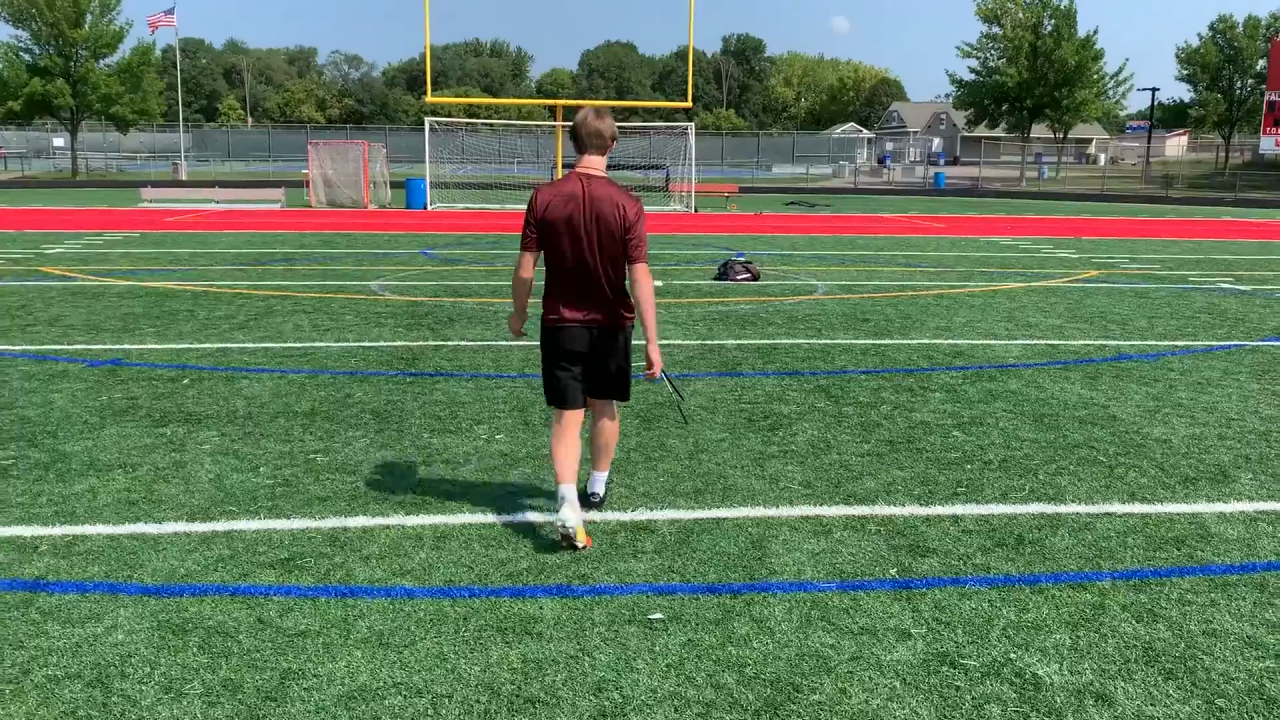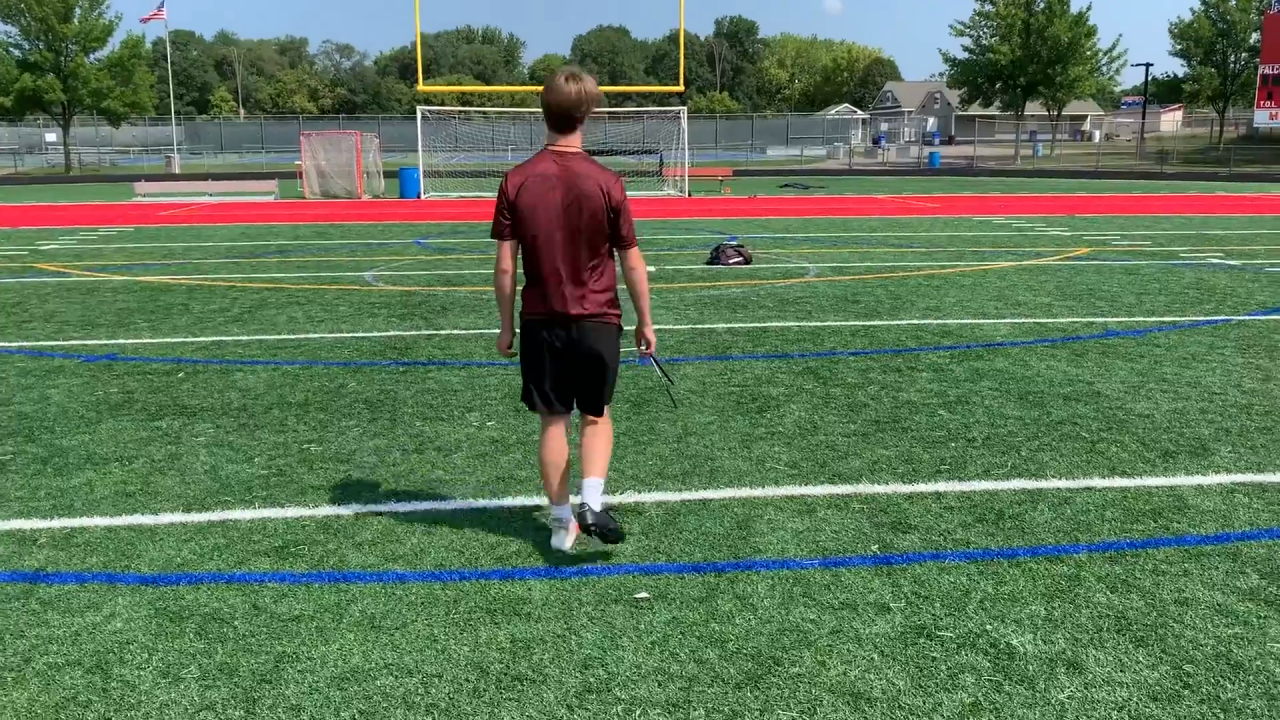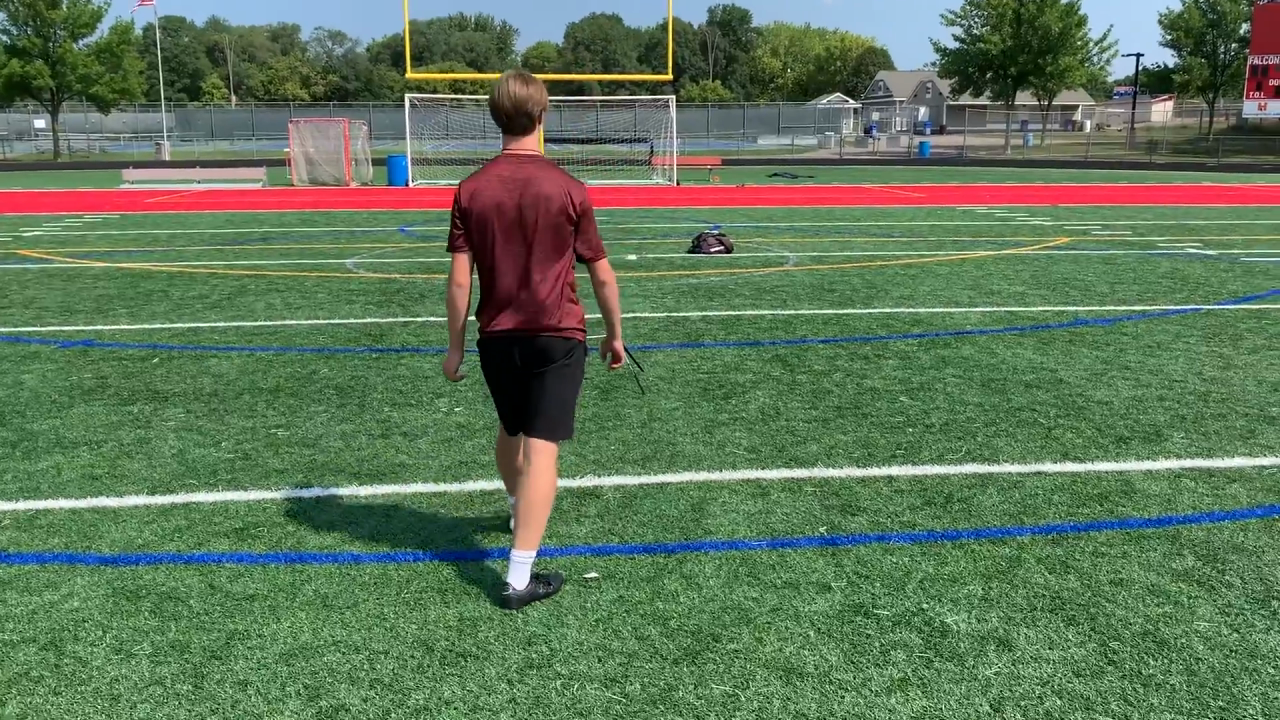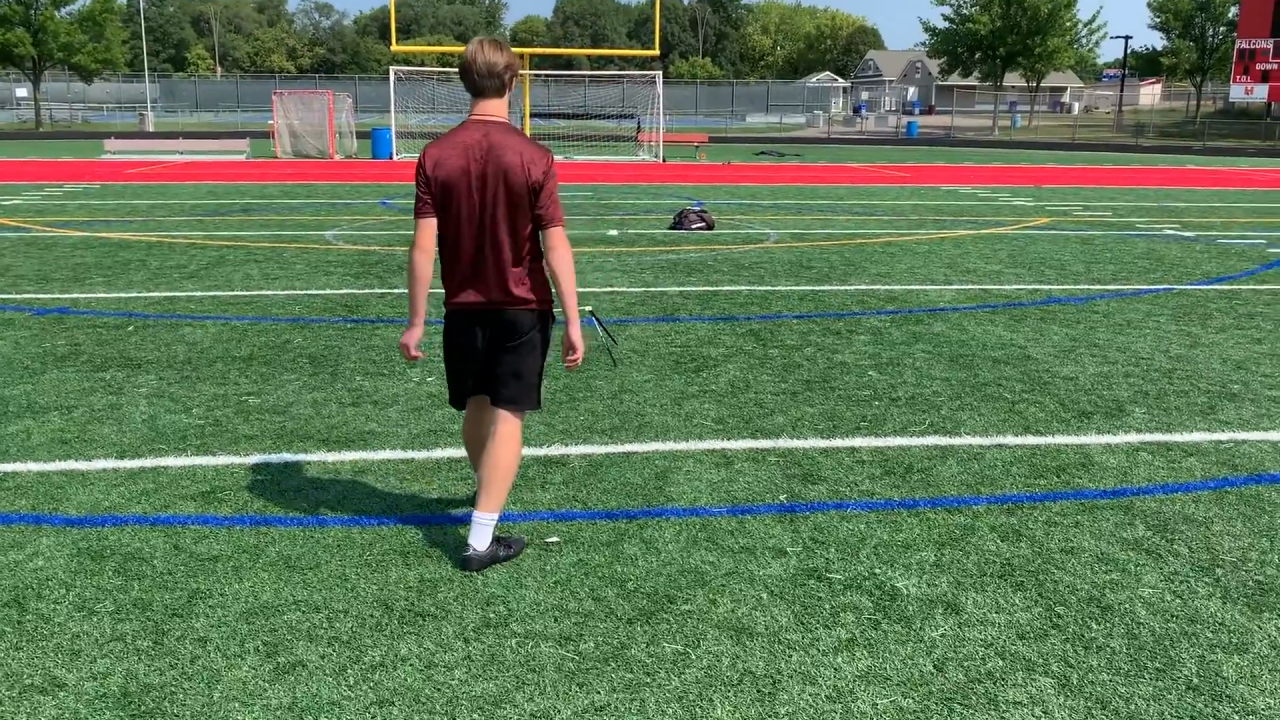
dt=0.4s
person 1, frame 1
left shoulder: (545, 197)
right shoulder: (626, 204)
left elbow: (524, 270)
right elbow: (640, 277)
left wrist: (518, 314)
right wrist: (652, 342)
left hip: (560, 324)
right hip: (612, 323)
left knee: (567, 417)
right knee: (604, 406)
left ankle: (569, 504)
right ankle: (596, 486)
person 1, frame 2
left shoulder: (517, 181)
right shoulder: (607, 183)
left elbow: (505, 265)
right elbow: (632, 262)
left wrist: (506, 325)
right wrist: (645, 321)
left hip: (540, 321)
right hip: (599, 319)
left knee: (553, 422)
right knee: (596, 415)
left ankle: (562, 523)
right ankle: (592, 504)
person 1, frame 3
left shoulder: (471, 189)
right shoulder: (568, 189)
left elbow: (459, 279)
right elbow: (602, 274)
left wrist: (455, 346)
right wrist: (615, 334)
left hip: (497, 335)
right hip: (558, 336)
left knee: (512, 429)
right knee: (542, 448)
left ankle: (520, 511)
right ankle: (518, 577)
person 1, frame 4
left shoulder: (436, 155)
right shoulder: (533, 157)
left elbow: (423, 247)
right elbow: (556, 245)
left wrist: (415, 322)
right wrist: (573, 320)
left hip: (463, 308)
right hip: (523, 308)
left knee: (476, 406)
right knee: (507, 417)
left ankle: (486, 490)
right ankle: (480, 539)
